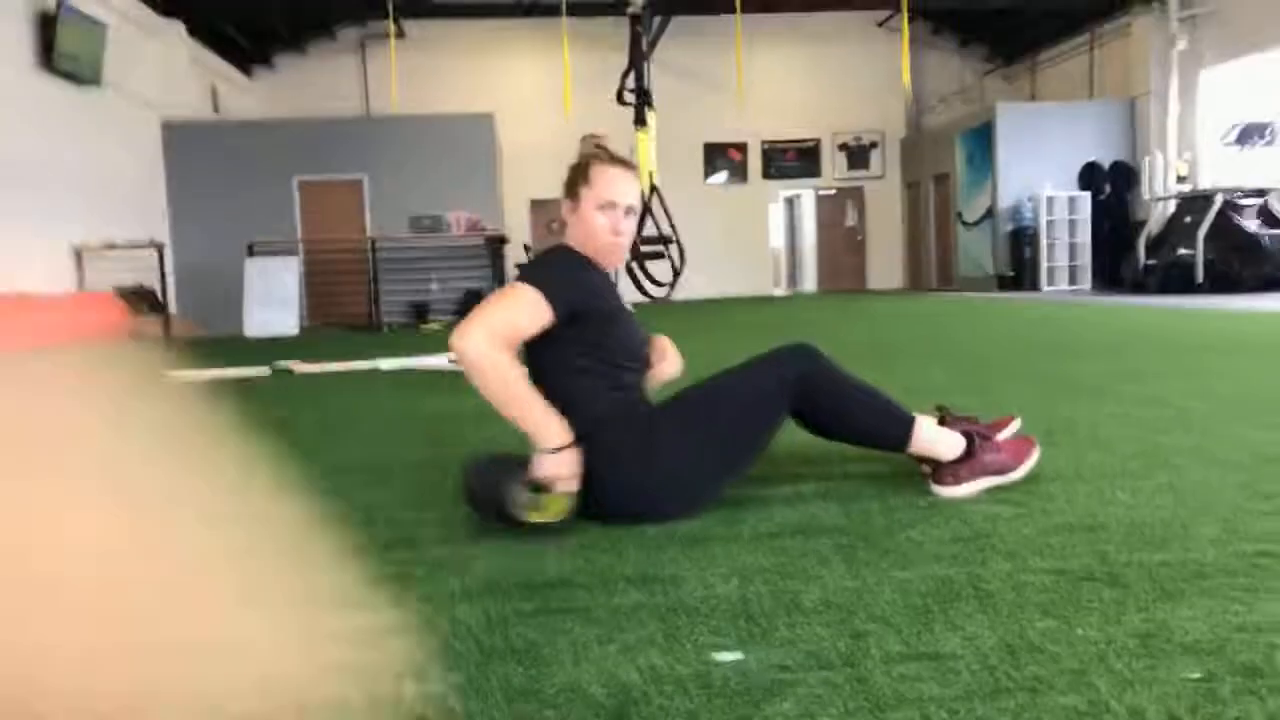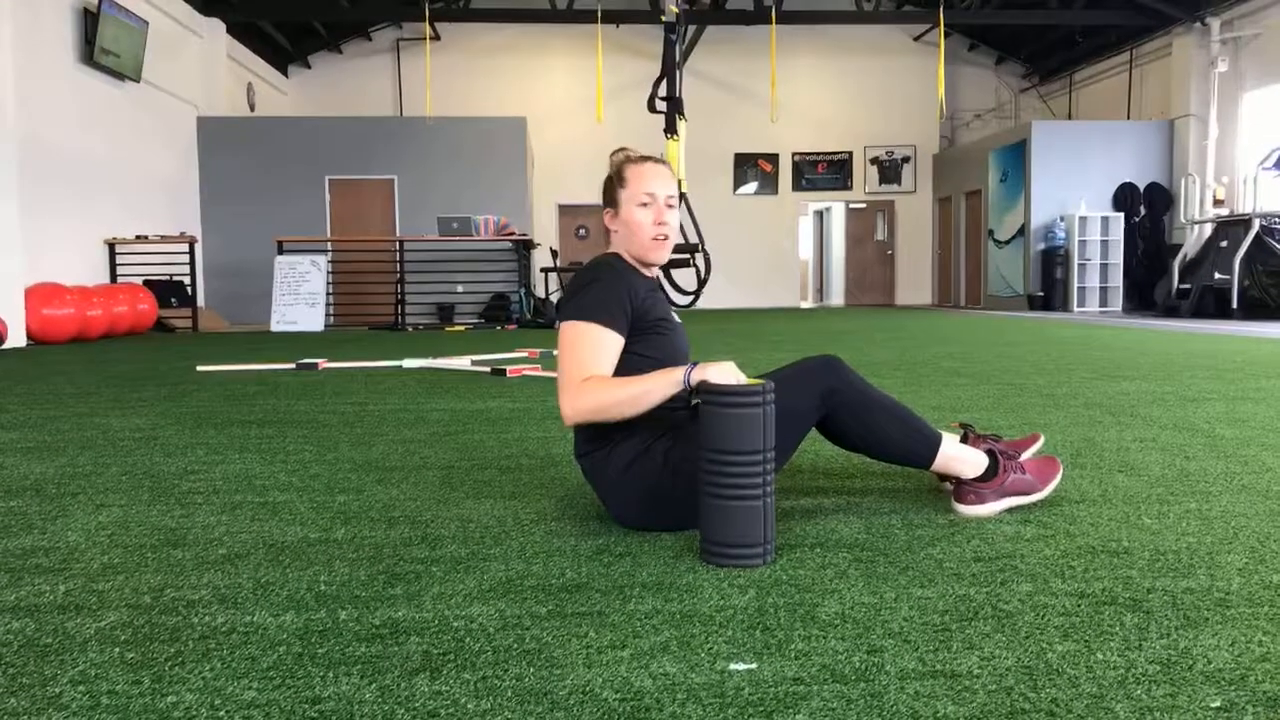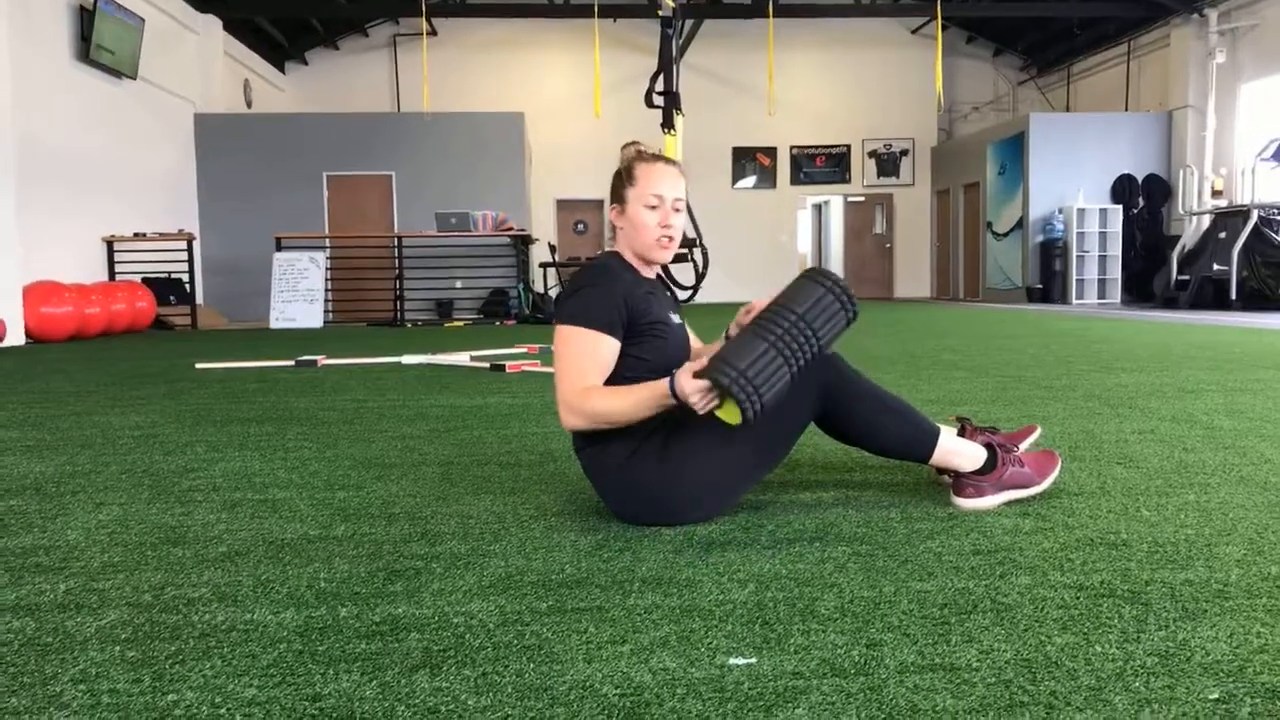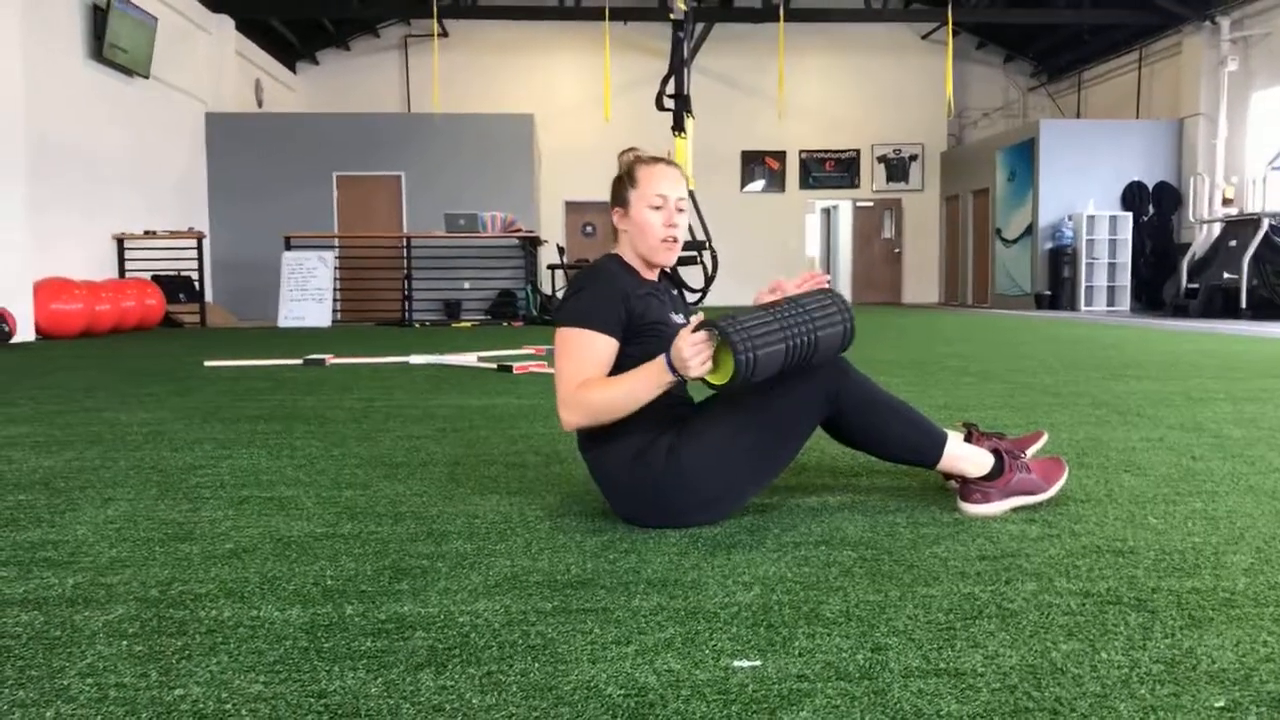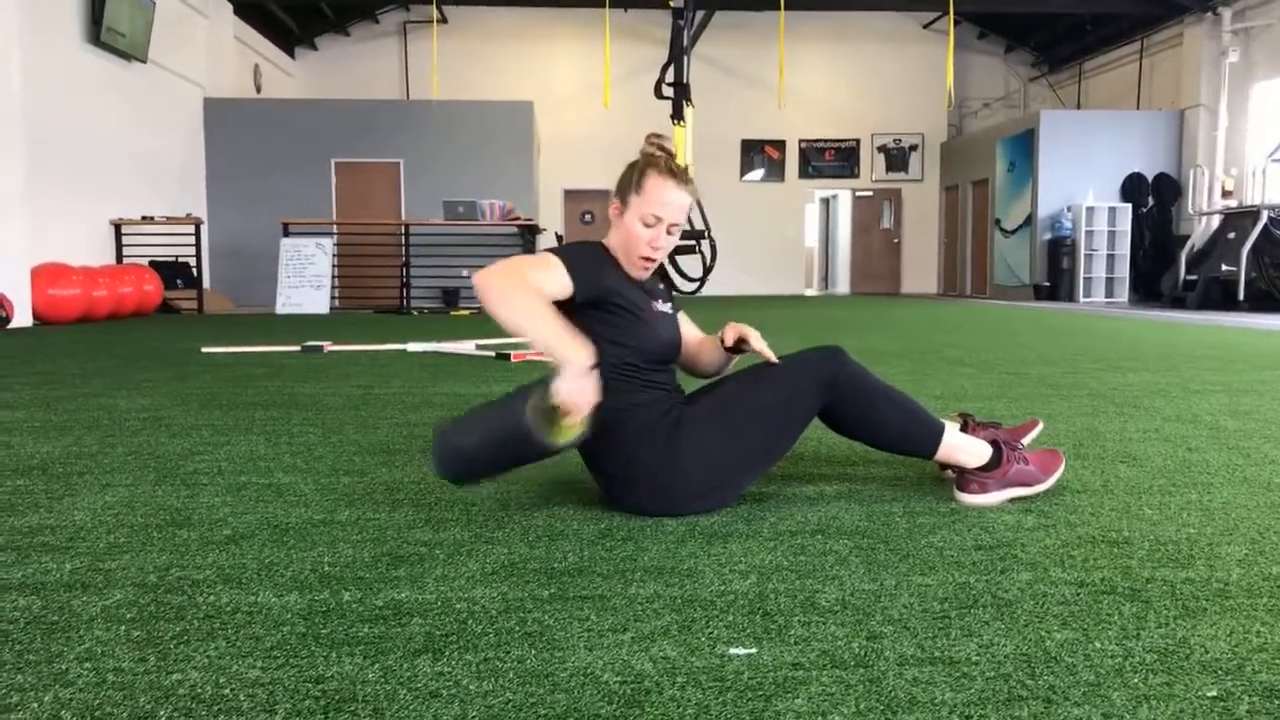
dt=1s
person 1, frame 1
left shoulder: (589, 279)
right shoulder: (561, 273)
right elbow: (472, 340)
left wrist: (657, 347)
right wrist: (554, 438)
left hip: (630, 463)
right hip: (631, 474)
left knee: (788, 376)
right knee: (795, 367)
left ankle: (943, 438)
right ankle: (955, 453)
person 1, frame 2
left shoulder: (638, 284)
right shoulder: (605, 283)
right elbow: (577, 402)
left wrist: (702, 381)
right wrist: (692, 374)
left hip: (660, 464)
right hip: (648, 482)
left knee: (819, 384)
right knee: (823, 379)
left ankle: (965, 451)
right ankle: (979, 474)
person 1, frame 3
left shoulder: (647, 284)
right shoulder: (601, 286)
left elbow: (692, 361)
right elbow: (575, 406)
left wrist: (736, 335)
right wrist: (672, 390)
left hip: (665, 458)
right hip: (648, 481)
left knee: (813, 370)
right knee: (819, 374)
left ankle: (960, 445)
right ankle: (977, 467)
person 1, frame 4
left shoulder: (657, 287)
right shoulder: (601, 288)
left elbow: (717, 360)
right elbow: (574, 408)
right wrist: (671, 365)
left hip: (674, 454)
right hip: (655, 481)
left knee: (817, 379)
right knee: (827, 380)
left ankle: (967, 450)
right ankle: (984, 474)
person 1, frame 5
left shoulder: (649, 284)
right shoulder: (585, 266)
left elbow: (700, 362)
right elbow: (493, 282)
left wrist: (727, 342)
right wrist: (574, 358)
left hip: (668, 443)
right hip: (650, 470)
left knee: (821, 373)
right knee: (827, 370)
left ankle: (964, 440)
right ankle: (983, 464)
